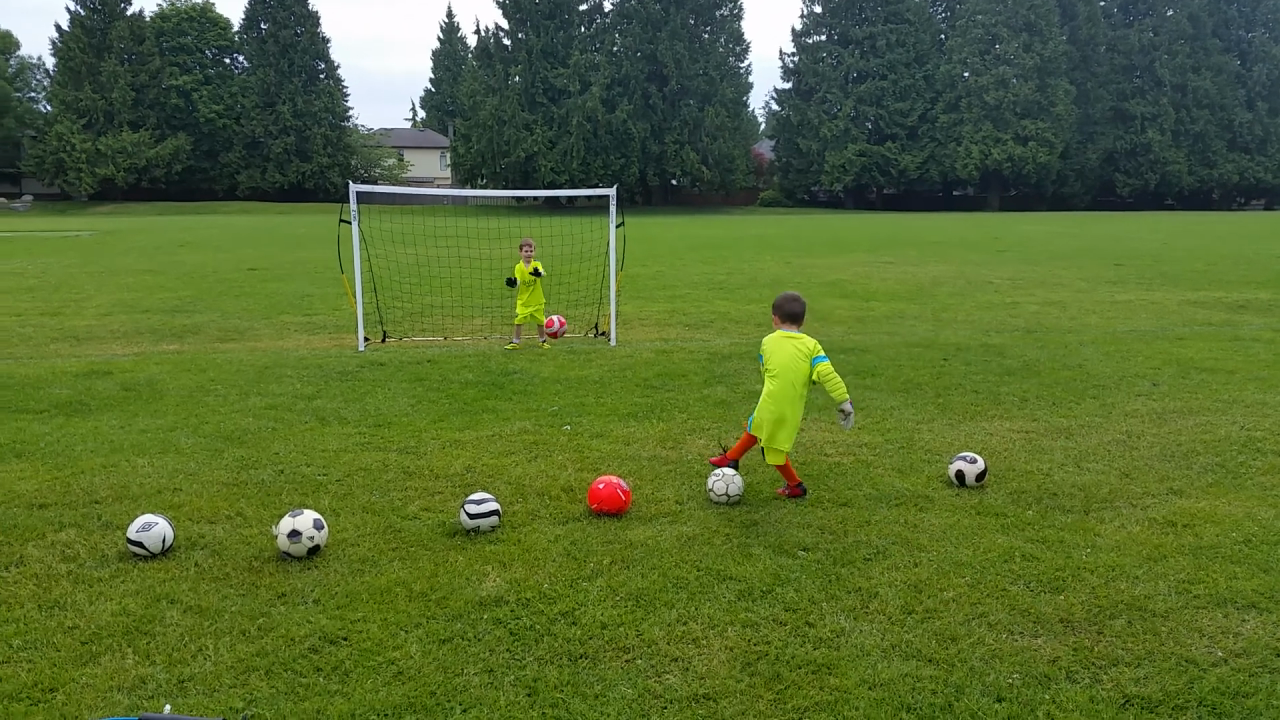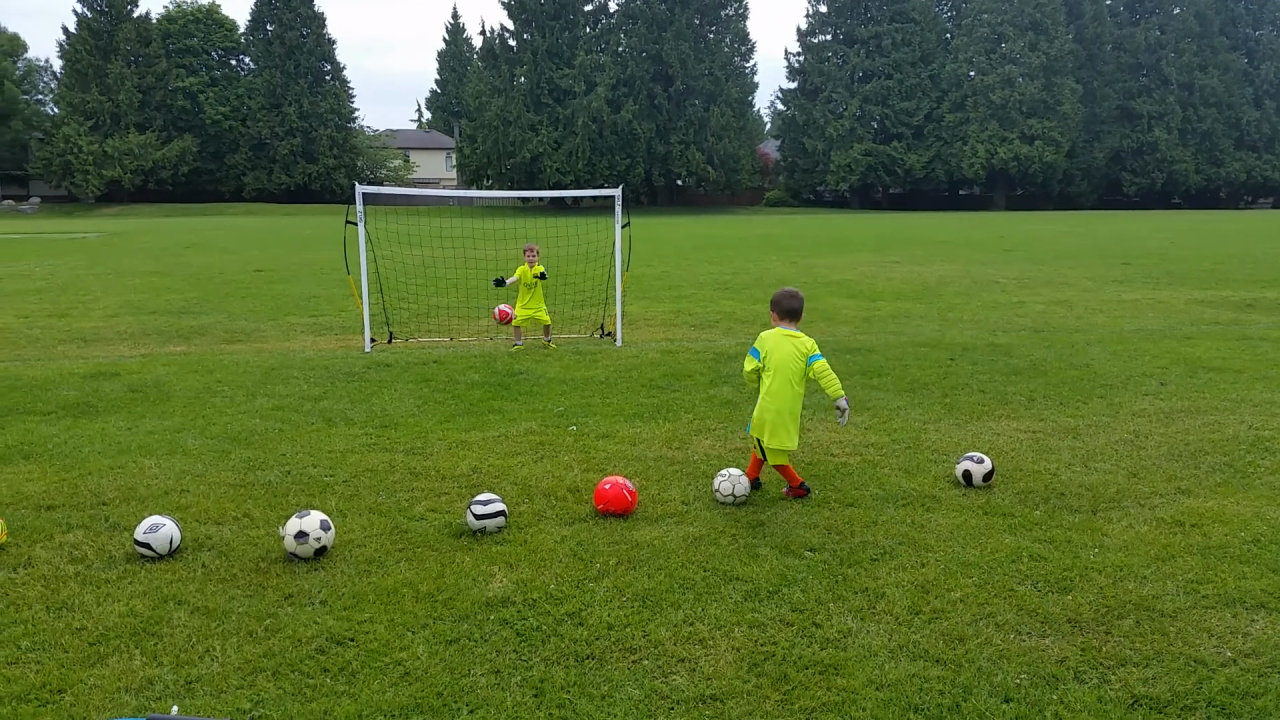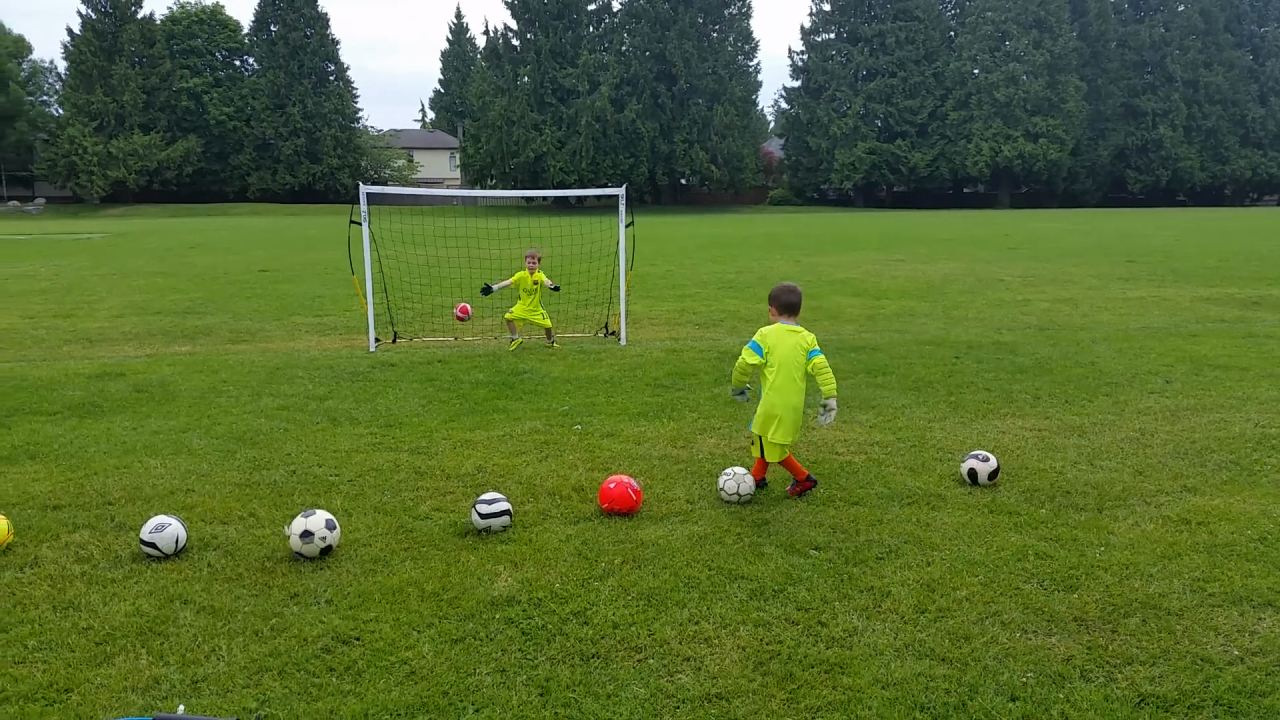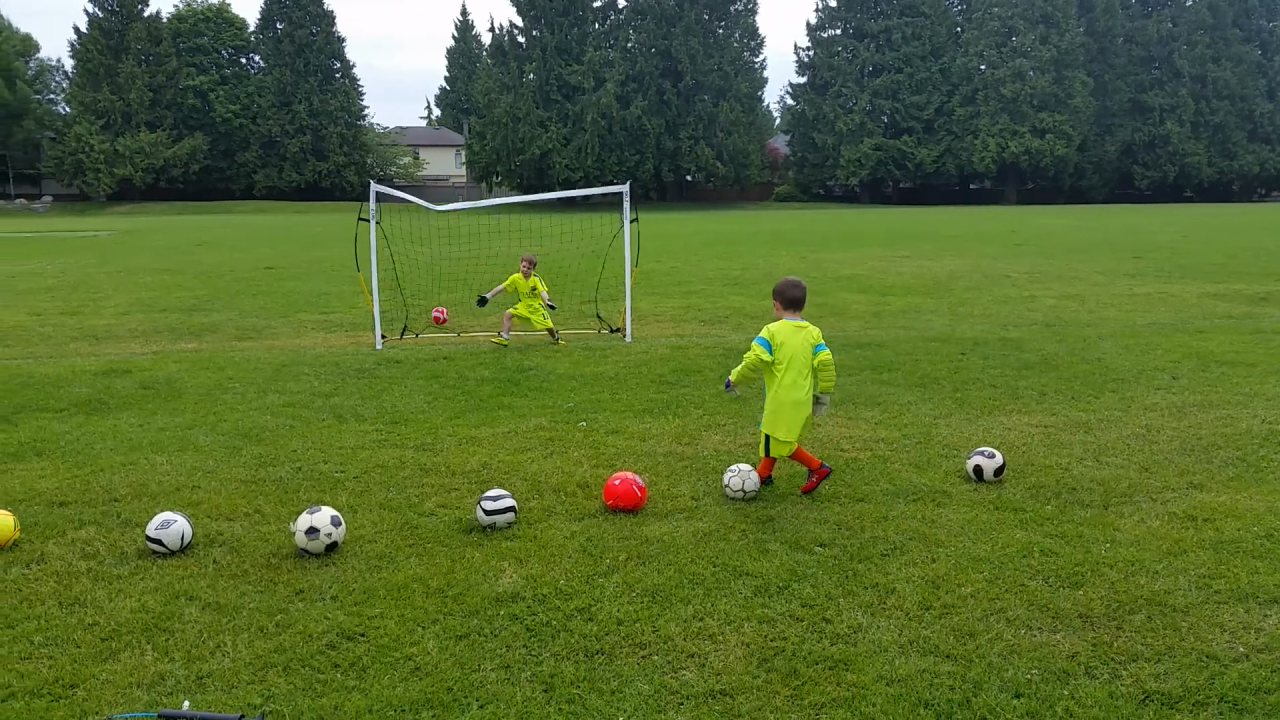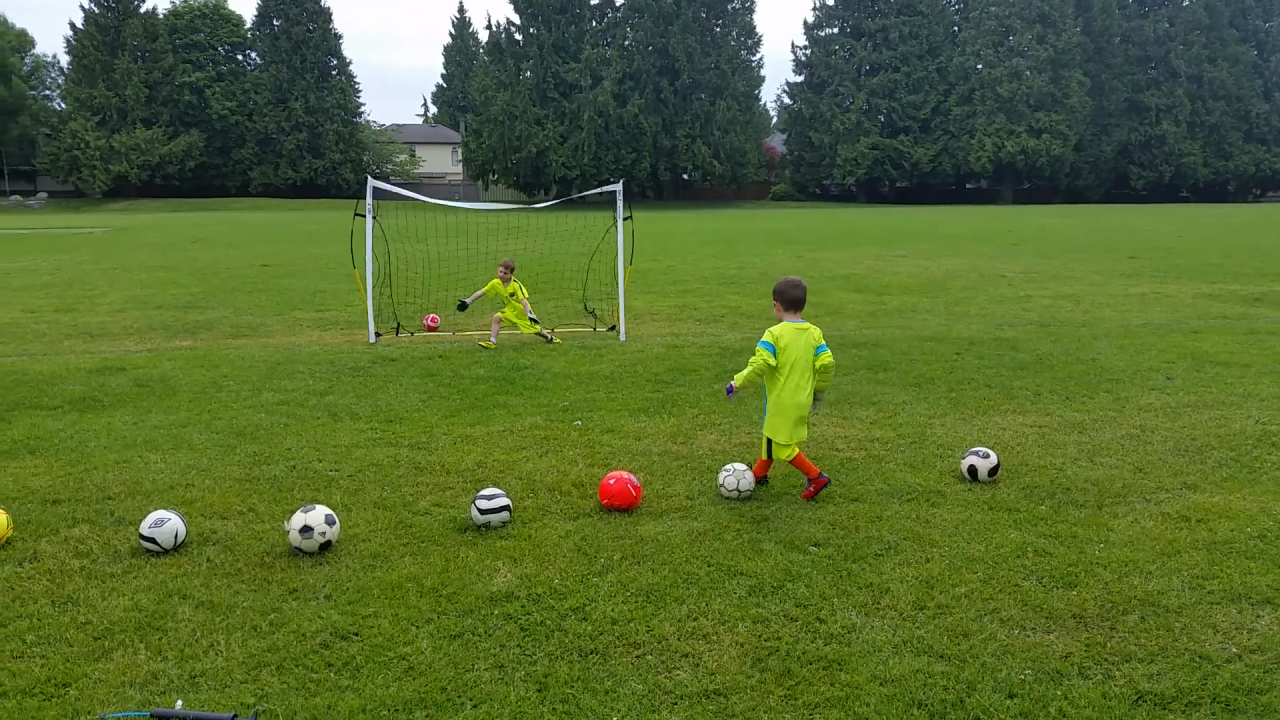
dt=0.1s
person 1, frame 1
left shoulder: (768, 342)
right shoulder: (812, 345)
right elbow: (827, 375)
right wrist: (844, 402)
left hip: (770, 407)
right hip: (791, 412)
left knee: (772, 447)
right knee: (757, 429)
left ankle: (795, 486)
right ankle: (730, 459)
person 1, frame 2
left shoulder: (765, 338)
right shoulder: (808, 343)
left elbow: (750, 372)
right elbow: (823, 372)
right wrist: (840, 399)
left hip: (769, 406)
right hip: (791, 408)
left knee: (773, 451)
right knee: (761, 441)
left ankle: (797, 486)
right ankle: (751, 478)
person 1, frame 3
left shoulder: (765, 334)
right shoulder: (807, 339)
left elbow: (746, 364)
right elbow: (822, 369)
left wrist: (737, 386)
right wrist: (830, 398)
left hip: (775, 404)
right hip: (794, 406)
left knee: (773, 448)
right knee: (762, 438)
left ankle: (803, 478)
right ankle: (756, 477)
person 1, frame 4
left shoulder: (772, 331)
right shoulder: (813, 332)
left elbow: (754, 361)
right elbow: (826, 363)
left wrist: (734, 378)
right wrist: (823, 393)
left hip: (782, 400)
right hip: (803, 399)
left knee: (781, 442)
right knee: (772, 437)
left ankle: (817, 468)
right ankle: (763, 474)
person 1, frame 5
left shoulder: (775, 334)
right shoulder: (815, 333)
left elbow: (759, 366)
right elbow: (827, 364)
left wrist: (736, 383)
right wrist: (818, 391)
left hip: (783, 403)
right hip: (803, 402)
left knee: (782, 446)
right knee: (773, 440)
left ankle: (816, 477)
right ankle: (758, 474)
